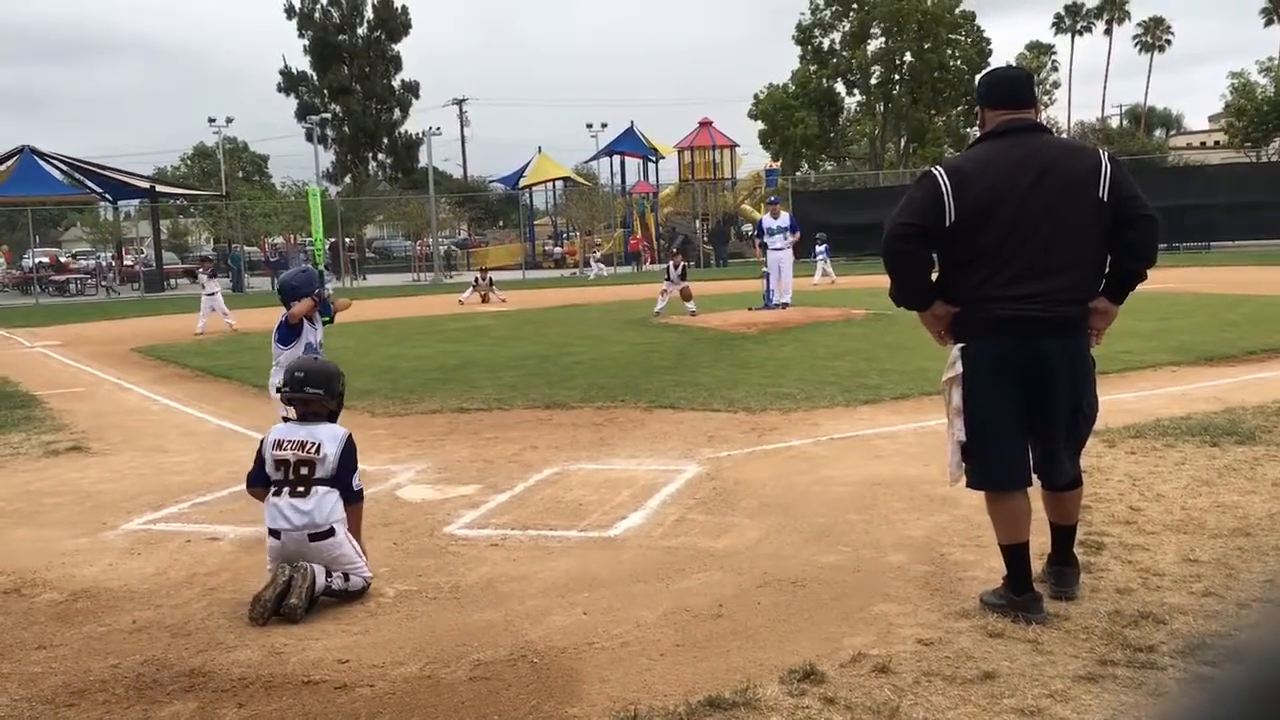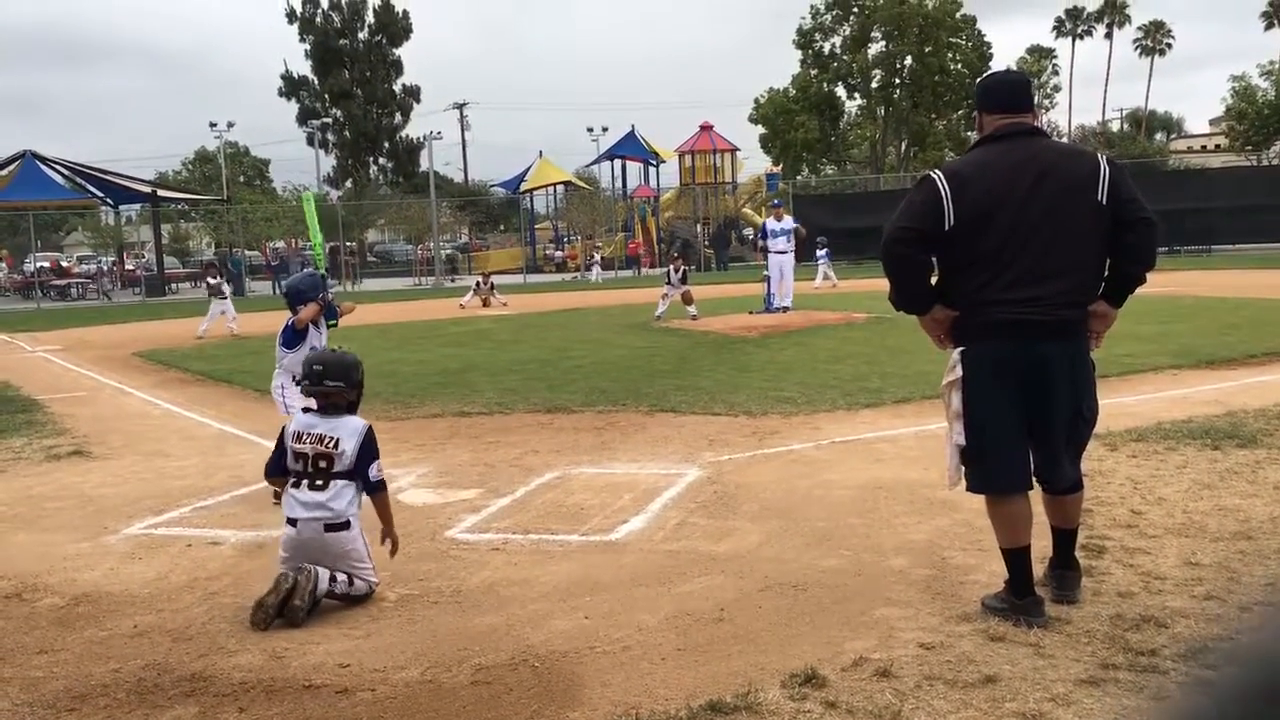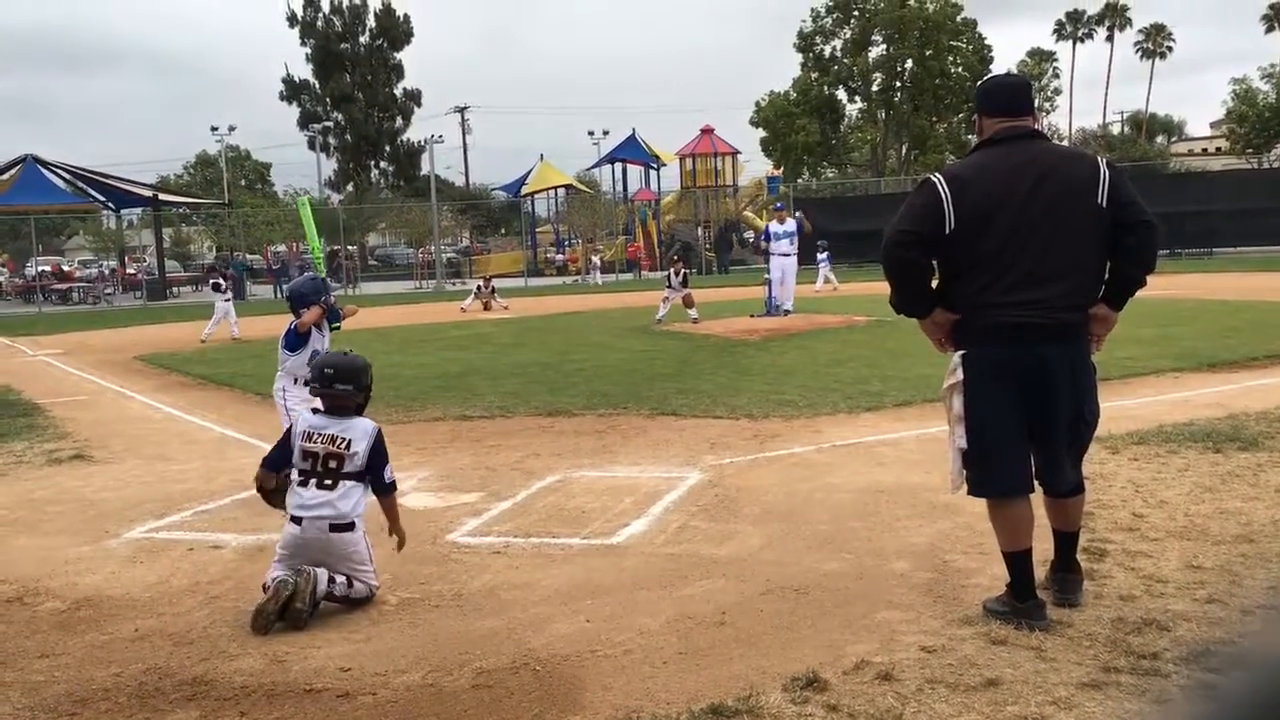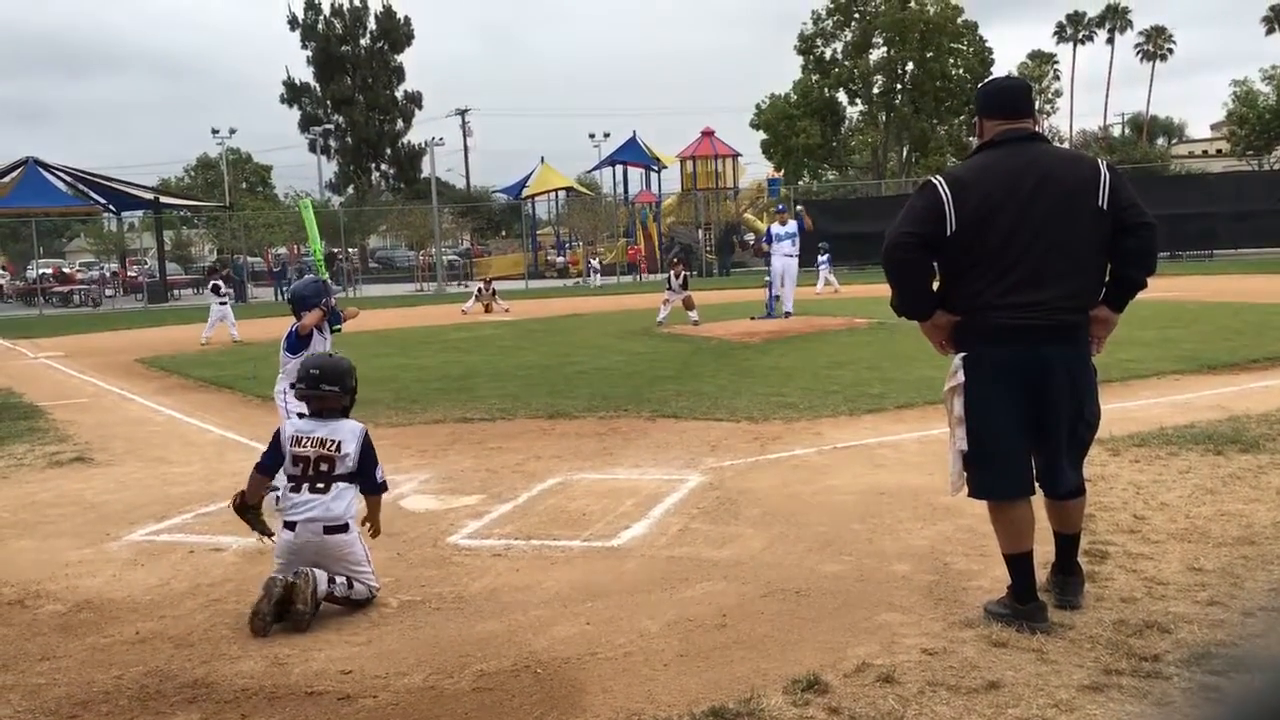
dt=0.2s
person 1, frame 1
left shoulder: (954, 175)
right shoulder: (1093, 164)
left elbow: (900, 240)
right elbow: (1142, 227)
left wrist: (925, 302)
right wrist: (1111, 295)
left hip: (987, 342)
right hip: (1066, 337)
left knee: (1001, 469)
right knee: (1062, 460)
left ankle: (1020, 590)
right ankle: (1063, 566)
person 1, frame 2
left shoulder: (953, 180)
right shoulder: (1091, 168)
left elbow: (899, 245)
right elbow: (1141, 230)
left wrist: (924, 306)
right wrist: (1110, 298)
left hip: (987, 346)
right hip: (1066, 340)
left knee: (1002, 472)
right knee: (1062, 464)
left ankle: (1022, 594)
right ankle: (1065, 570)
person 1, frame 3
left shoulder: (953, 183)
right shoulder: (1091, 171)
left elbow: (899, 248)
right elbow: (1141, 233)
left wrist: (926, 310)
right wrist: (1110, 301)
left hip: (988, 350)
right hip: (1066, 343)
left knee: (1003, 476)
right knee: (1064, 467)
left ankle: (1023, 597)
right ankle: (1067, 573)
person 1, frame 4
left shoulder: (953, 185)
right shoulder: (1092, 173)
left elbow: (900, 249)
right elbow: (1141, 234)
left wrist: (926, 311)
right wrist: (1112, 303)
left hip: (990, 351)
right hip: (1067, 345)
left knee: (1004, 478)
right knee: (1064, 468)
left ankle: (1025, 599)
right ankle: (1068, 574)
person 2, frame 1
left shoulder: (273, 435)
right shoulder: (339, 437)
left elbow: (255, 487)
right elbow: (352, 497)
right wrist: (356, 539)
left hip: (278, 537)
right hip: (322, 535)
left knee: (282, 569)
right knee: (360, 580)
left ankle: (283, 583)
right ankle: (315, 579)
person 2, frame 2
left shoulder: (294, 425)
right shoulder: (359, 429)
left elbow: (273, 477)
right elbow: (374, 487)
right wrist: (389, 526)
left hip: (295, 527)
right hip: (338, 529)
left knee: (288, 573)
right knee: (365, 585)
left ankle: (288, 585)
right ankle: (317, 582)
person 2, frame 3
left shoulder: (300, 425)
right shoulder: (368, 431)
left elbow: (266, 473)
right elbow: (384, 488)
left wrist: (272, 486)
right wrist: (395, 524)
left hip: (298, 526)
right hip: (342, 530)
left knee: (278, 576)
right knee: (365, 589)
left ankle: (282, 588)
right ankle: (318, 583)
person 2, frame 4
left shoulder: (288, 429)
right shoulder: (356, 432)
left elbow: (261, 476)
right elbow: (374, 488)
left wrist: (250, 504)
right wrist: (374, 516)
left hip: (292, 530)
right hip: (336, 532)
left knee: (281, 578)
right knee: (365, 590)
left ankle: (281, 589)
right ankle: (317, 584)
person 3, frame 1
left shoulder: (317, 316)
right shoulder: (288, 323)
left elbow: (345, 302)
right elbow: (296, 312)
left wrist: (326, 302)
right wrist: (316, 297)
person 3, frame 2
left shoulder: (321, 319)
right shoulder: (293, 327)
left elbow: (350, 306)
right elbow: (302, 317)
left wrist: (332, 307)
right wrist: (321, 301)
right hip: (289, 388)
person 3, frame 3
left shoulder: (324, 322)
right shoulder: (297, 329)
left elbow: (353, 310)
right elbow: (306, 321)
left wrist: (335, 310)
right wrist: (323, 305)
right hip: (290, 392)
person 3, frame 4
left shoulder: (325, 324)
right shoulder: (299, 330)
left elbow: (354, 312)
right elbow: (306, 314)
left wrist: (336, 312)
right wrist: (323, 306)
right hip: (292, 393)
